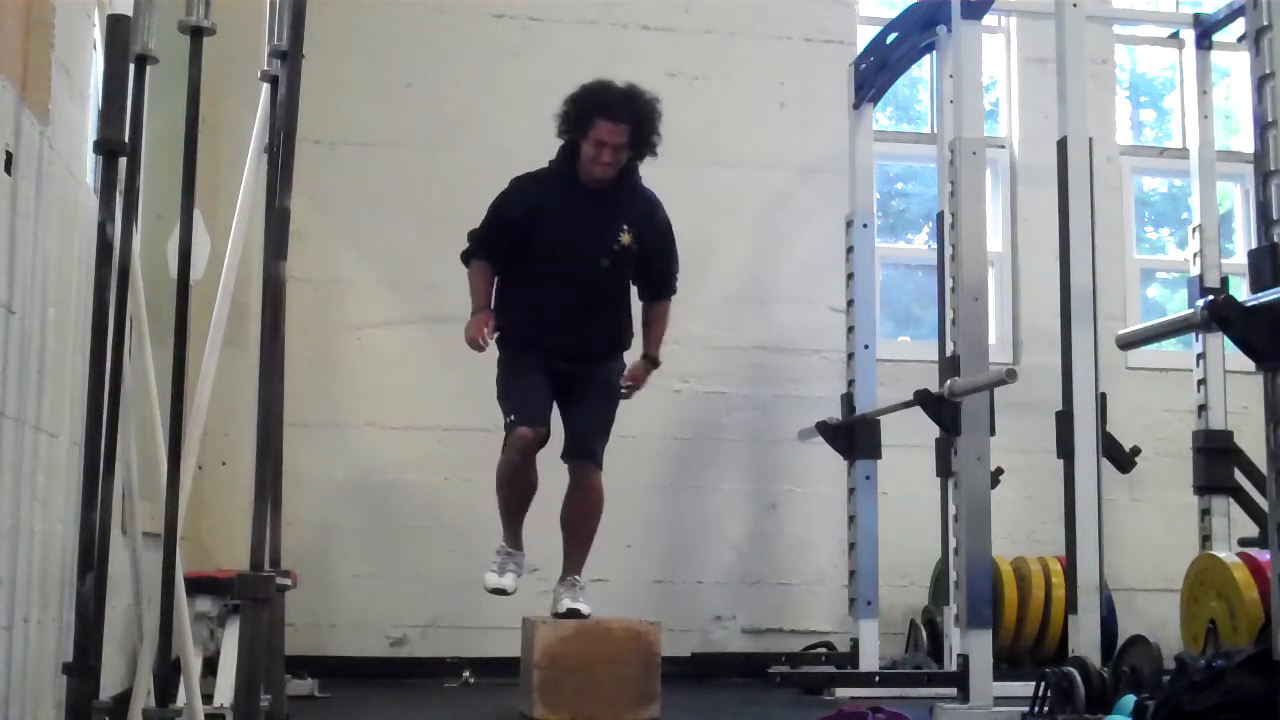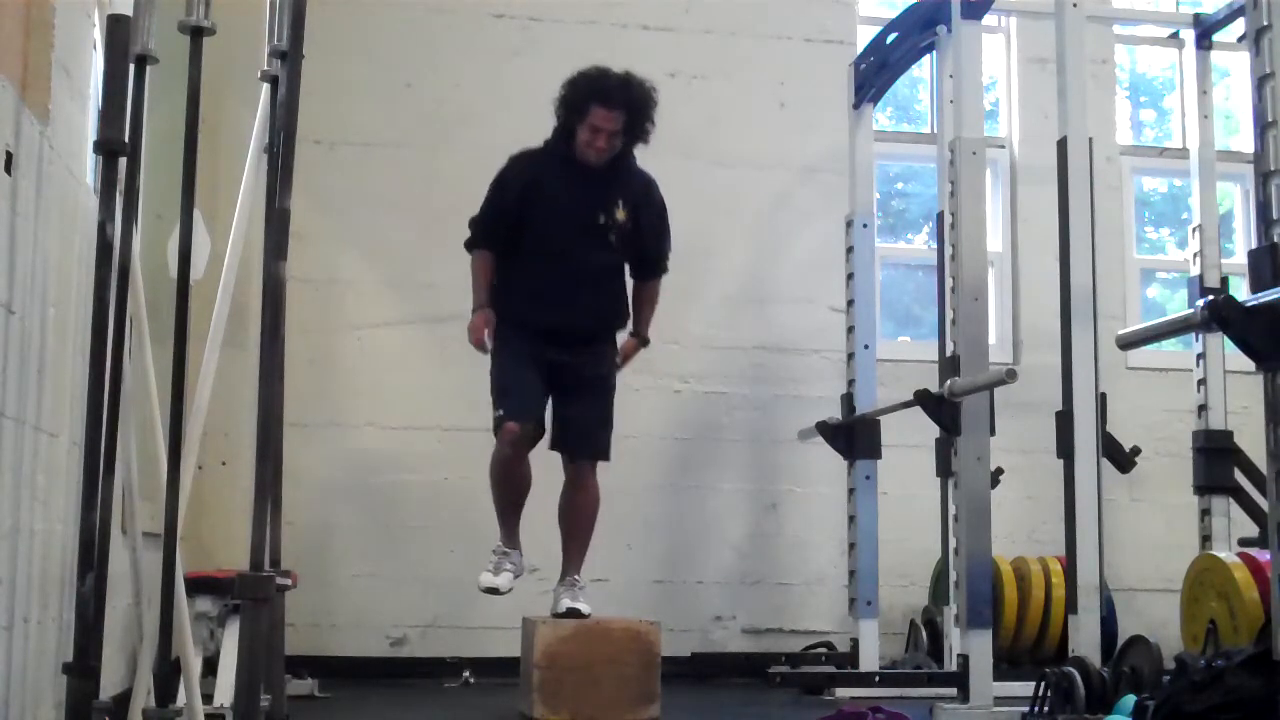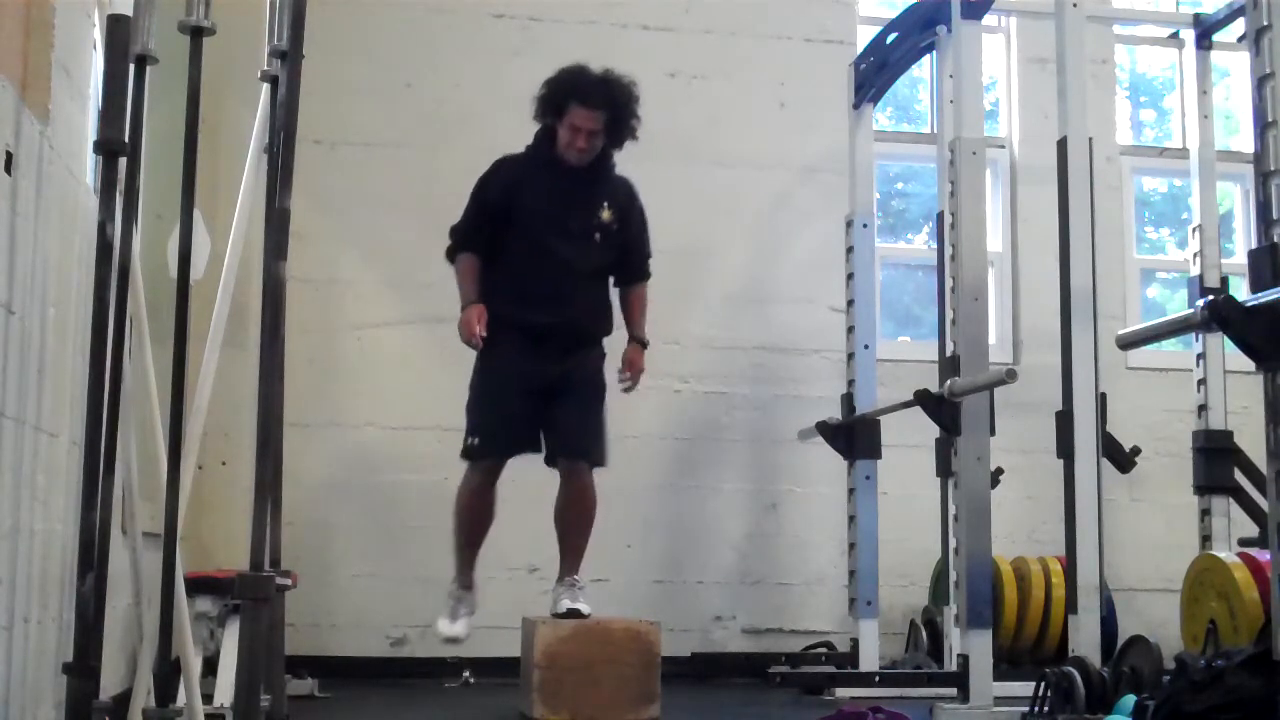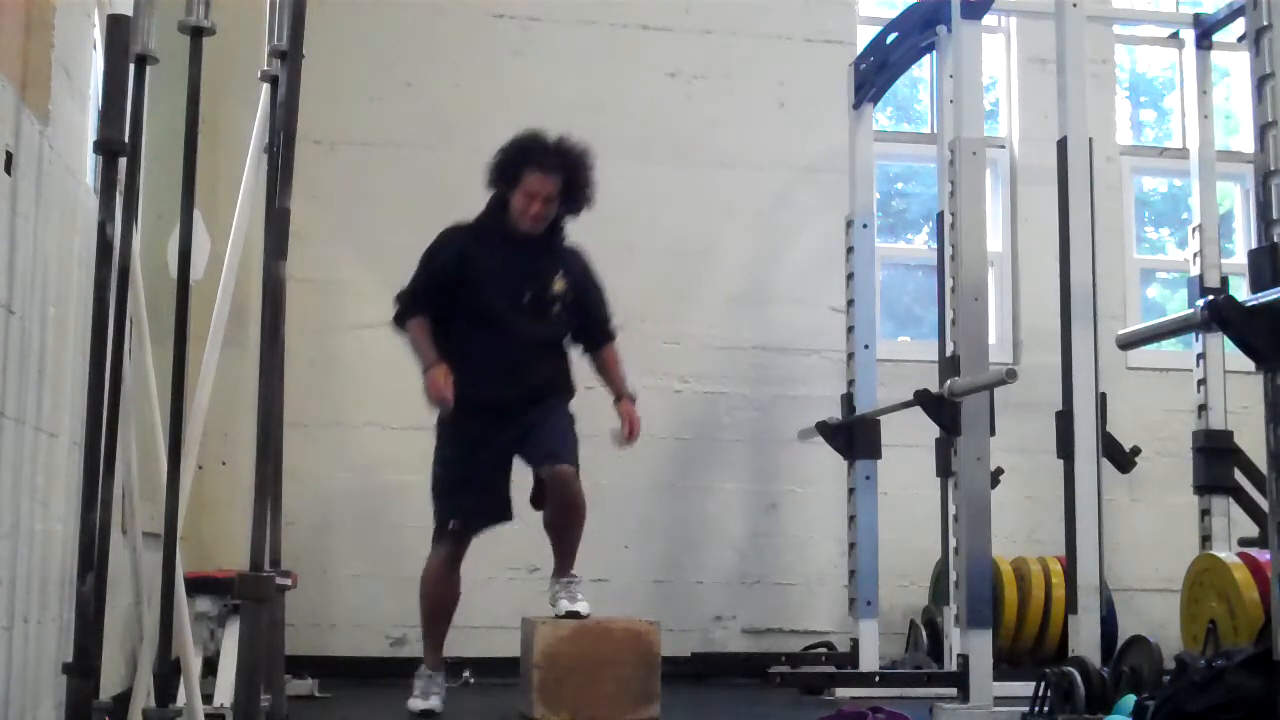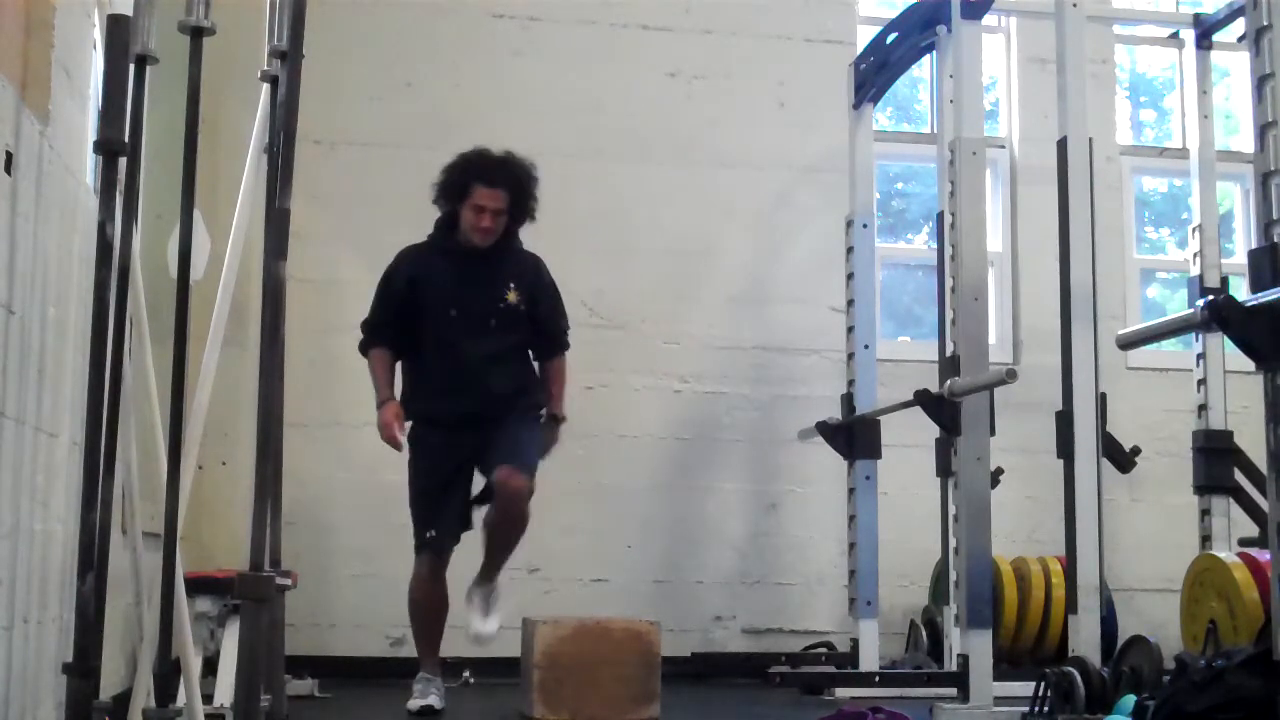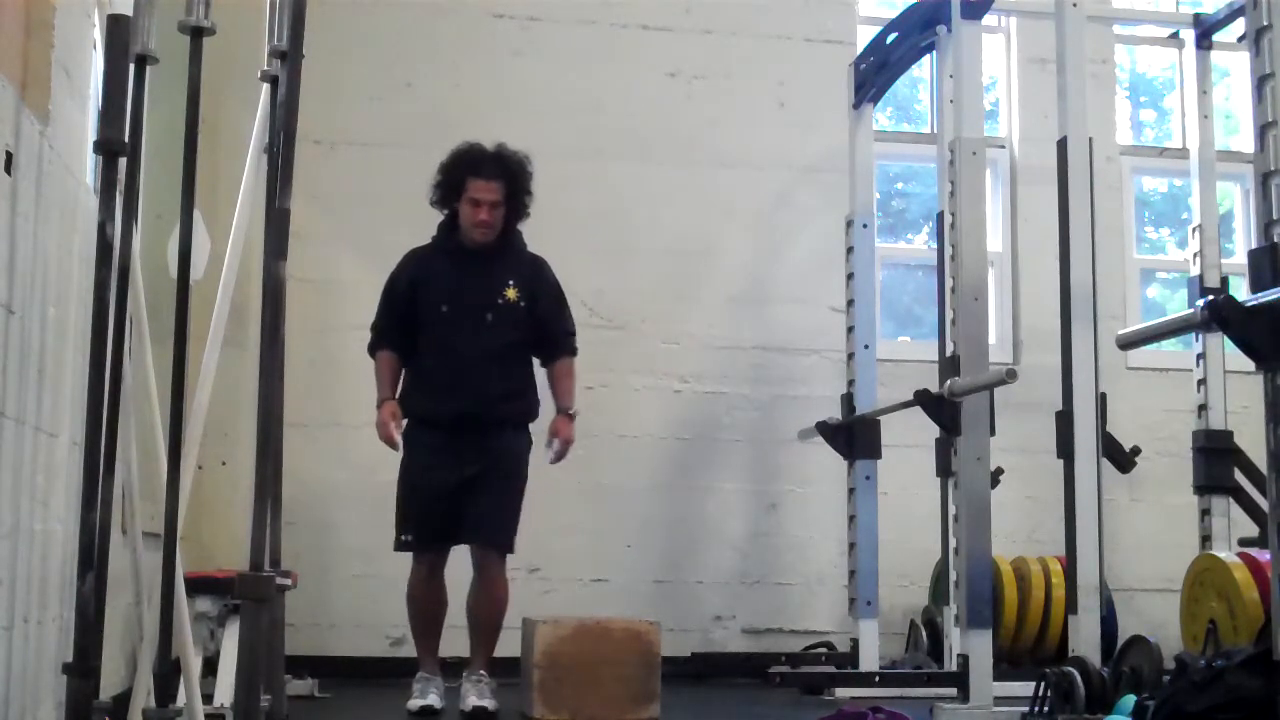
dt=0.3s
person 1, frame 1
left shoulder: (644, 210)
right shoulder: (532, 192)
left elbow: (658, 289)
right elbow: (483, 251)
left wrist: (649, 355)
right wrist: (482, 309)
left hip: (598, 360)
right hip: (527, 347)
left knee: (586, 466)
right knee: (524, 438)
left ankle: (571, 583)
right ankle: (511, 548)
person 1, frame 2
left shoulder: (639, 190)
right shoulder: (527, 171)
left elbow: (650, 268)
right elbow: (485, 240)
left wrist: (638, 333)
right wrist: (482, 305)
left hip: (591, 346)
right hip: (522, 334)
left knee: (582, 464)
right knee: (514, 433)
left ankle: (570, 583)
right ankle: (508, 547)
person 1, frame 3
left shoulder: (619, 195)
right shoulder: (511, 175)
left elbow: (634, 273)
right elbow: (466, 244)
left wrist: (636, 338)
right wrist: (472, 301)
left hip: (580, 353)
right hip: (510, 344)
left knee: (578, 468)
right knee: (484, 464)
left ankle: (569, 584)
right ankle: (463, 588)
person 1, frame 4
left shoulder: (569, 264)
right shoulder: (461, 245)
left elbow: (597, 335)
right elbow: (413, 309)
left wrist: (623, 395)
right wrist: (433, 365)
left hip: (542, 403)
right hip: (471, 411)
left knee: (563, 477)
right knee: (450, 542)
left ankle: (564, 581)
right ankle: (431, 669)
person 1, frame 5
left shoulder: (528, 271)
right shoulder: (416, 265)
left elbow: (552, 348)
right elbow: (380, 338)
left wrist: (553, 414)
right wrist: (387, 399)
left hip: (508, 415)
right hip: (436, 425)
left knee: (512, 487)
right knee: (431, 556)
left ankle: (486, 585)
right ankle: (429, 673)
person 1, frame 6
left shoulder: (531, 272)
right shoulder: (419, 267)
left elbow: (559, 349)
right elbow: (388, 341)
left wrist: (565, 412)
right wrist: (387, 398)
left hip: (503, 436)
right hip: (432, 433)
left knee: (490, 557)
right knee: (427, 558)
right ankle: (428, 674)
